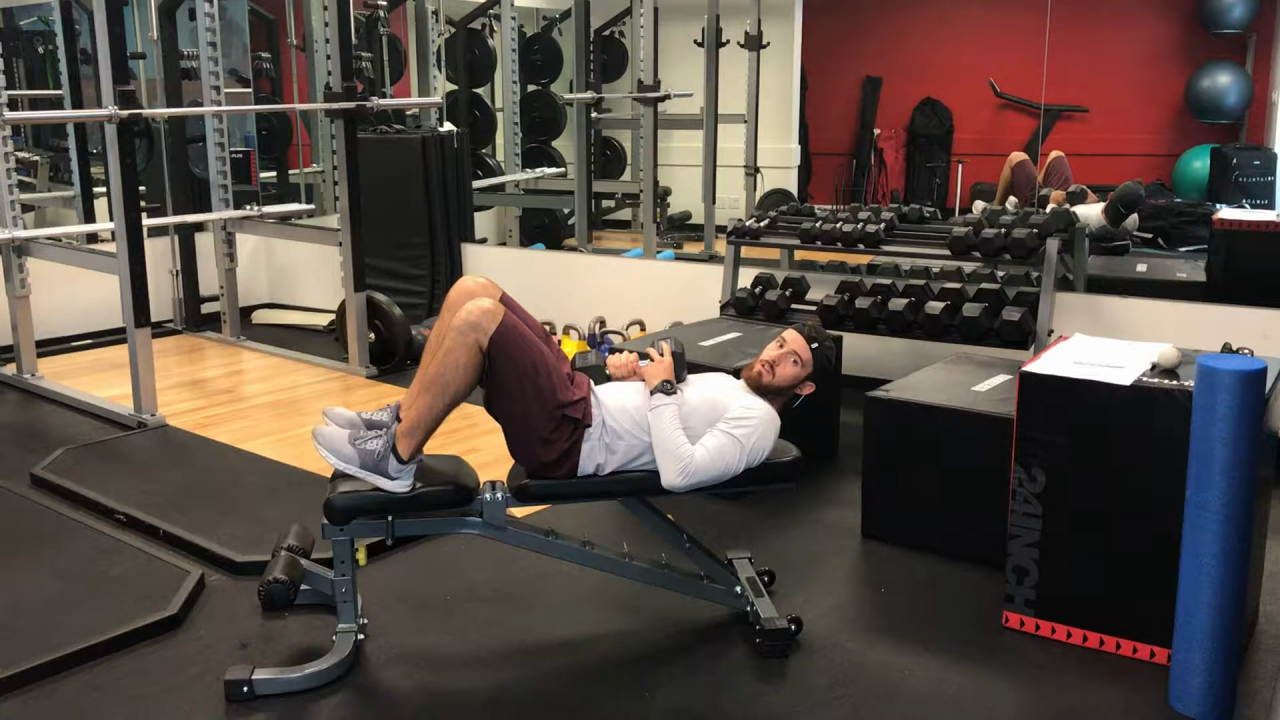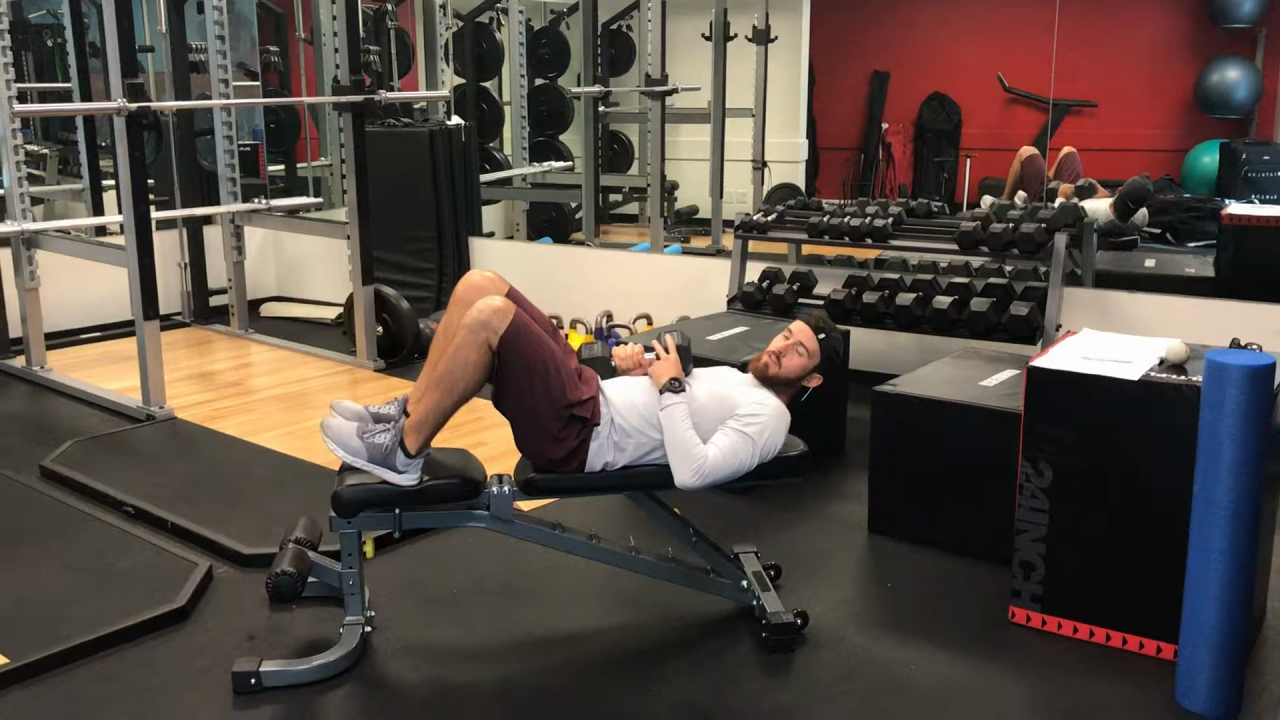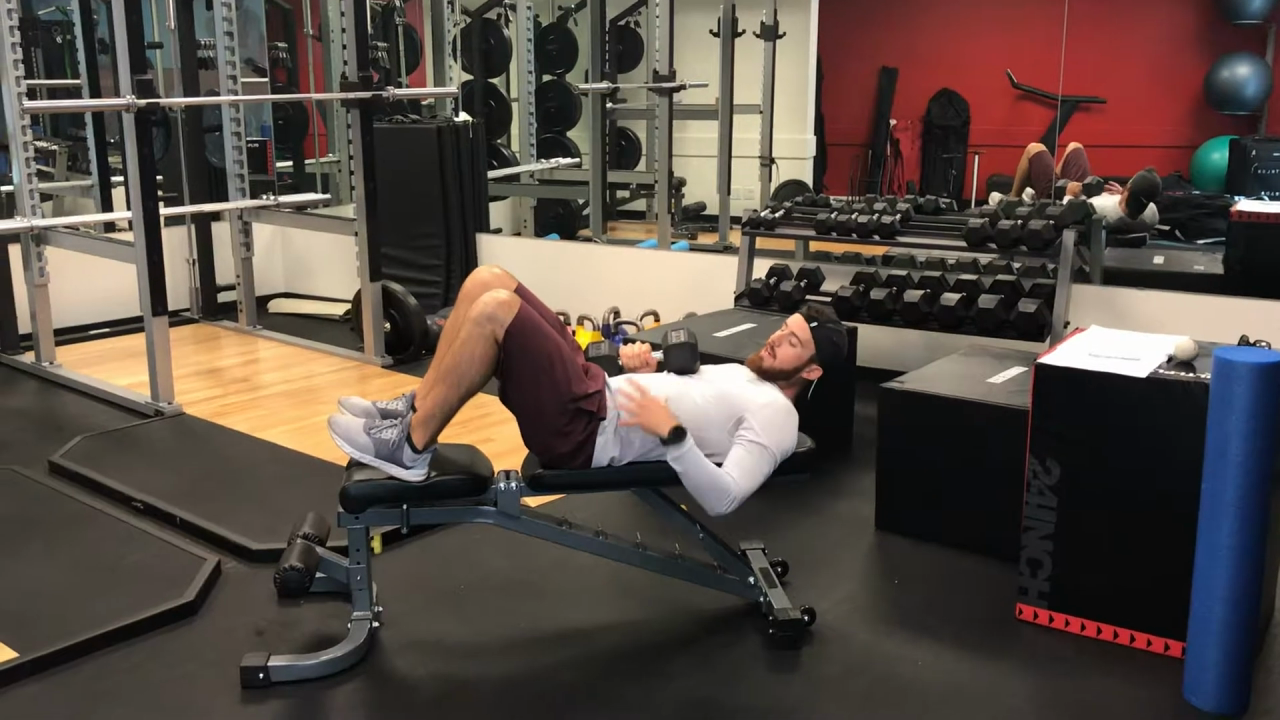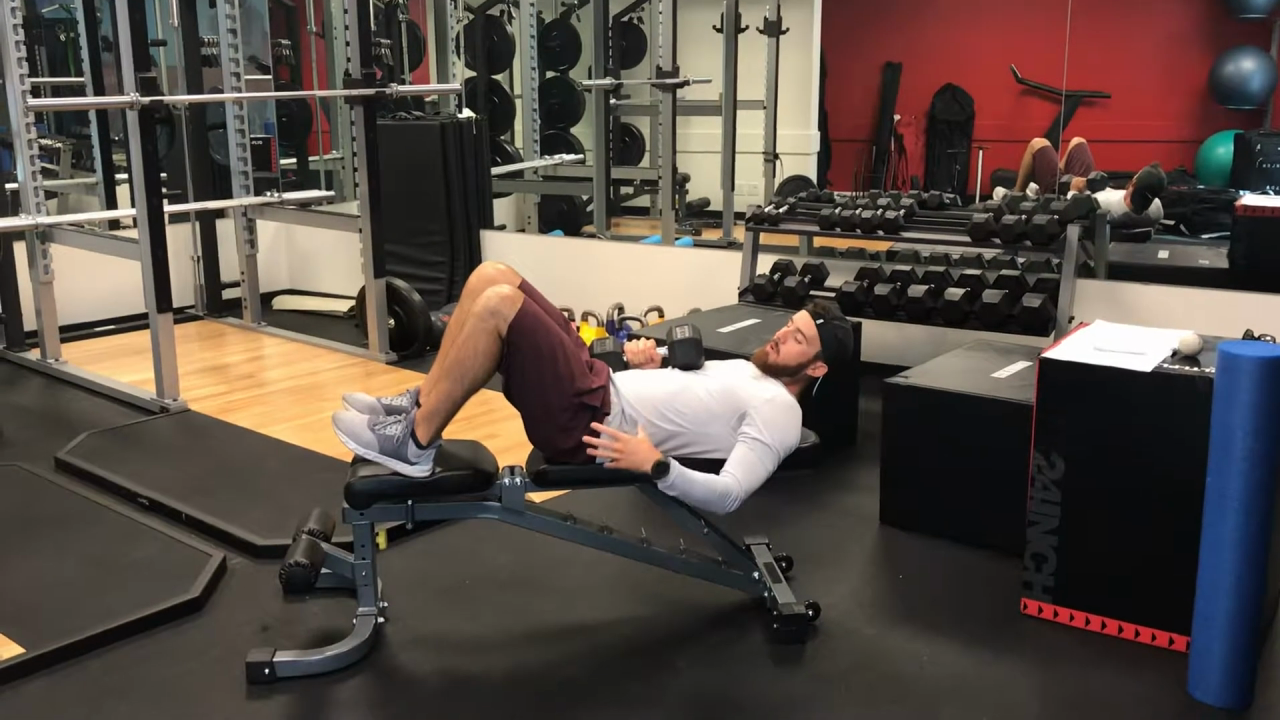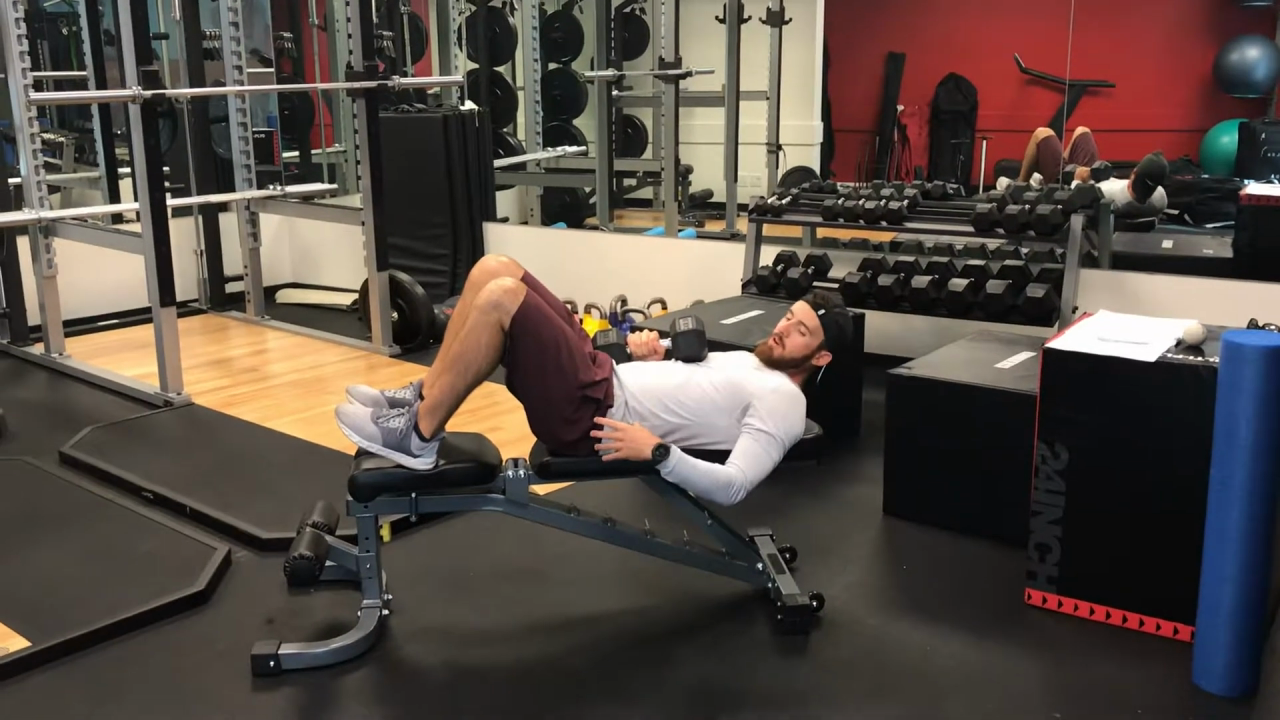
dt=0.4s
person 1, frame 1
left shoulder: (757, 421)
right shoulder: (726, 386)
left elbow: (679, 474)
left wrist: (662, 389)
right wrist: (633, 371)
left hip: (570, 440)
right hip: (582, 401)
left knee: (479, 317)
right knee: (473, 289)
left ankle: (395, 456)
right ankle: (401, 418)
person 1, frame 2
left shoulder: (767, 416)
right shoulder: (734, 380)
left elbow: (692, 474)
left wrist: (672, 388)
right wrist: (639, 366)
left hip: (579, 436)
right hip: (588, 395)
left knee: (490, 317)
right knee: (480, 284)
left ankle: (404, 450)
right ankle: (409, 412)
person 1, frame 3
left shoulder: (773, 414)
right shoulder: (742, 377)
left elbow: (721, 497)
left wrist: (673, 433)
right wrist: (645, 363)
left hip: (586, 432)
right hip: (594, 395)
left knee: (496, 309)
right knee: (488, 280)
left ankle: (410, 446)
right ankle: (415, 408)
person 1, frame 4
left shoulder: (776, 411)
right shoulder: (746, 373)
left elbow: (727, 495)
left wrist: (657, 465)
right wrist: (650, 361)
left hip: (589, 423)
right hip: (600, 388)
left knee: (498, 304)
right knee: (492, 276)
left ankle: (415, 441)
right ankle: (419, 404)
person 1, frame 5
left shoulder: (781, 402)
right shoulder: (749, 364)
left elbow: (732, 485)
left wrist: (657, 450)
right wrist: (653, 356)
left hip: (593, 416)
right hip: (605, 380)
left knee: (501, 297)
right knee: (494, 267)
left ankle: (418, 435)
right ankle: (422, 398)
